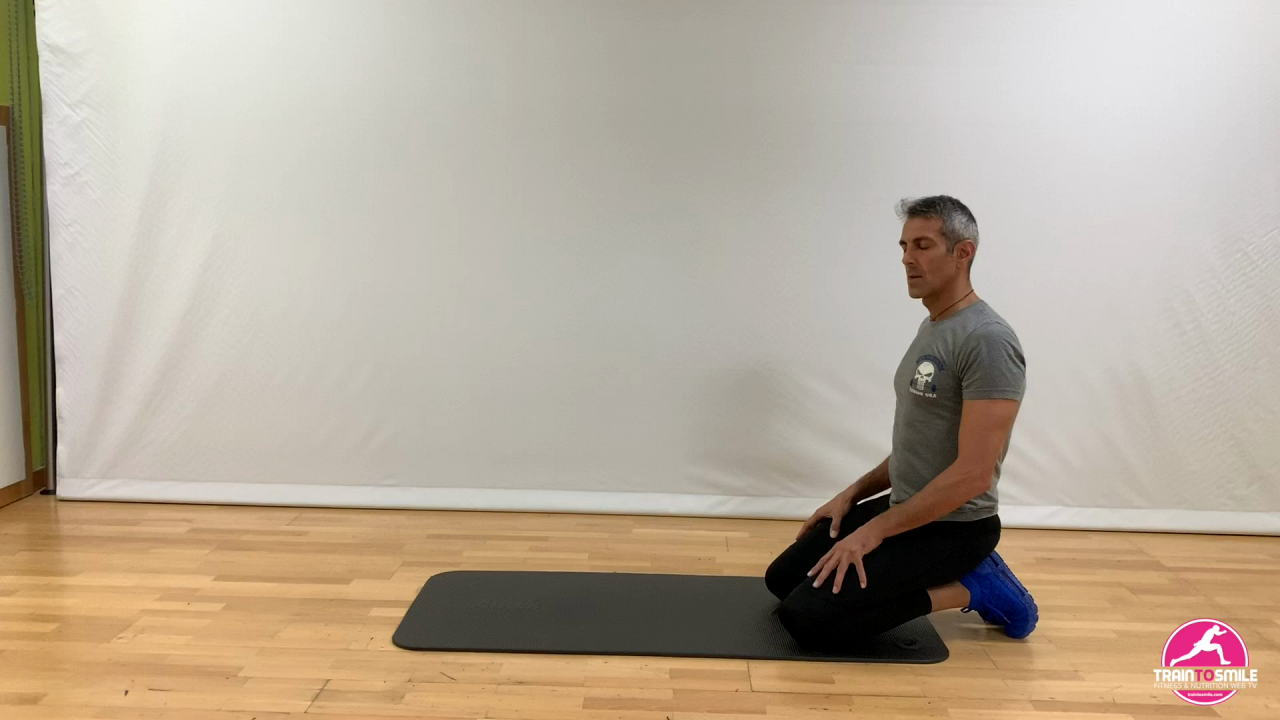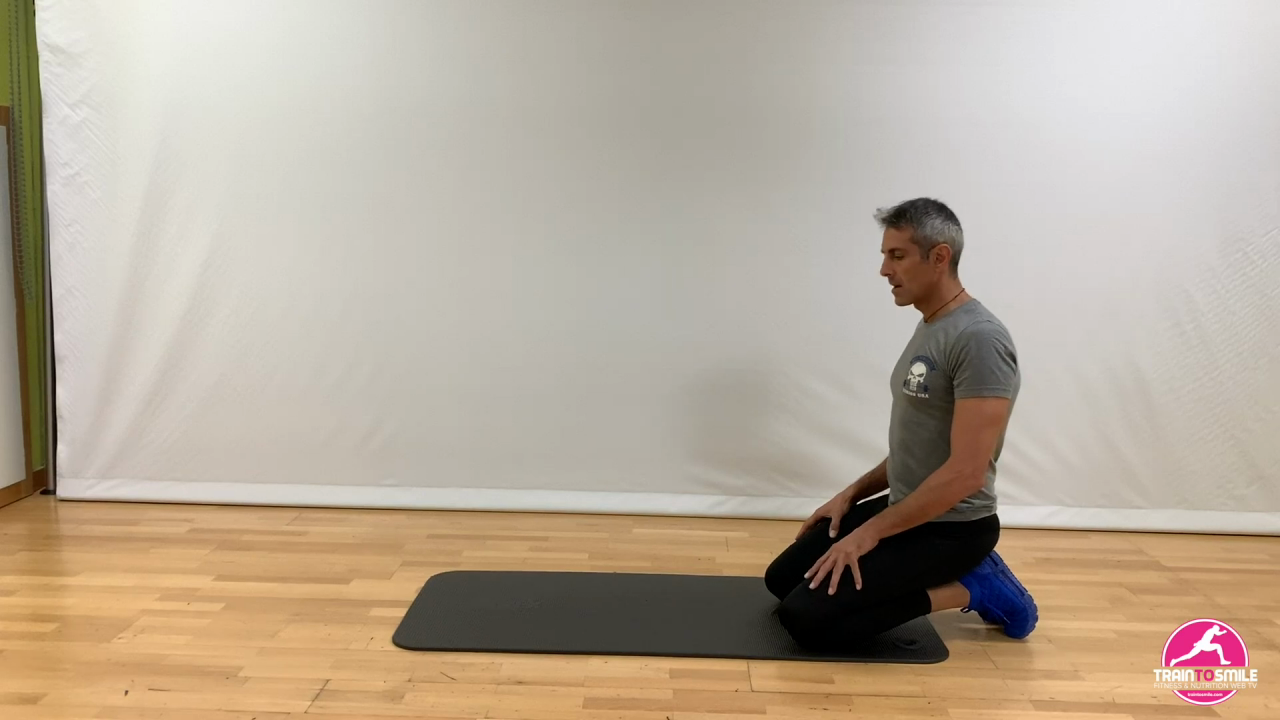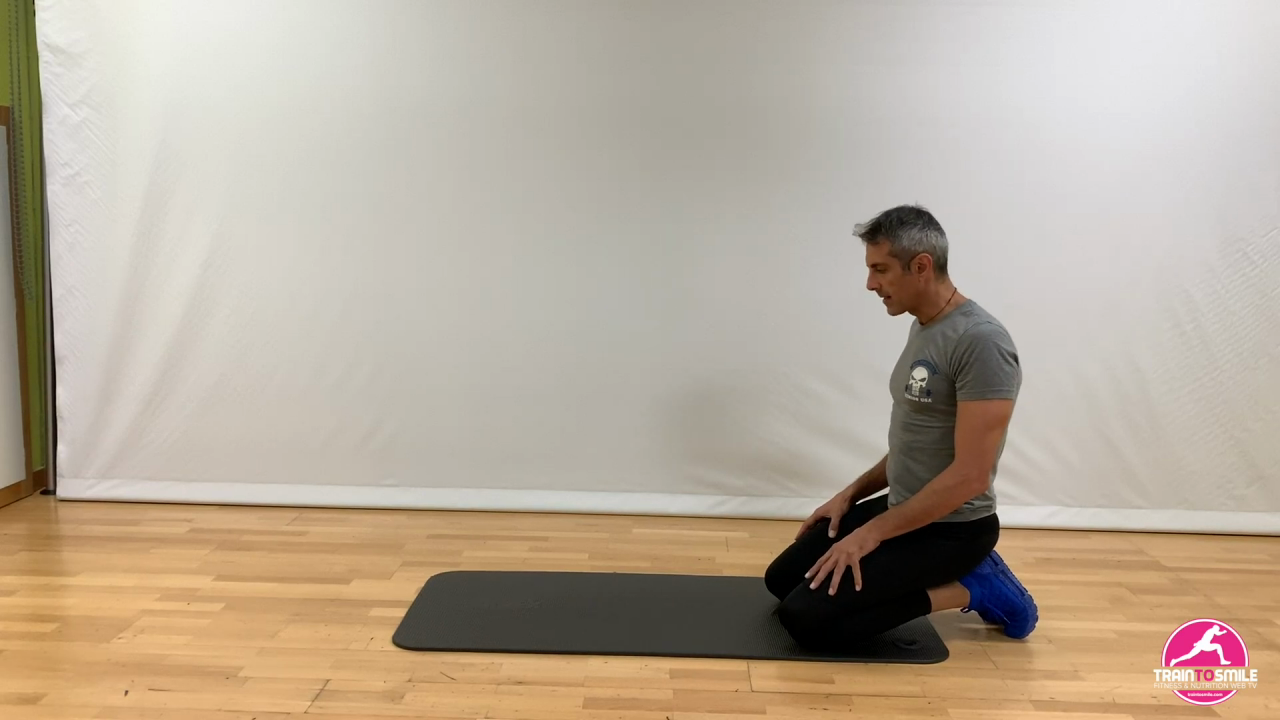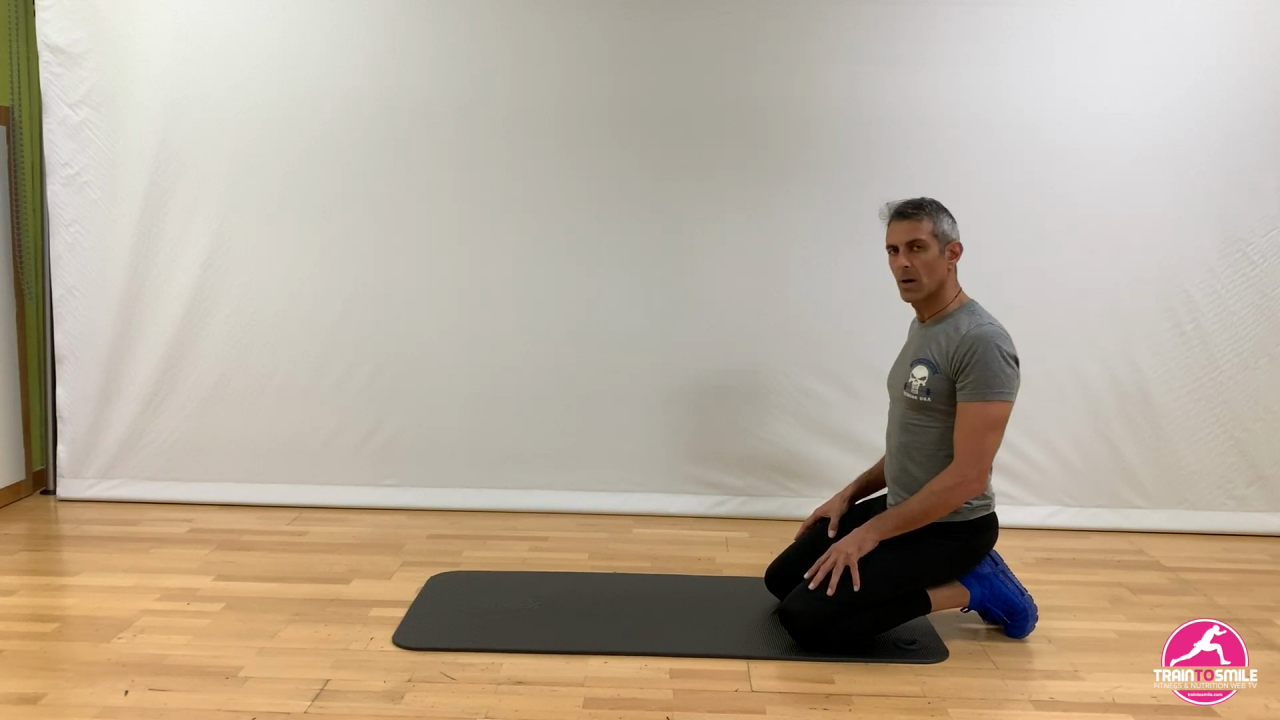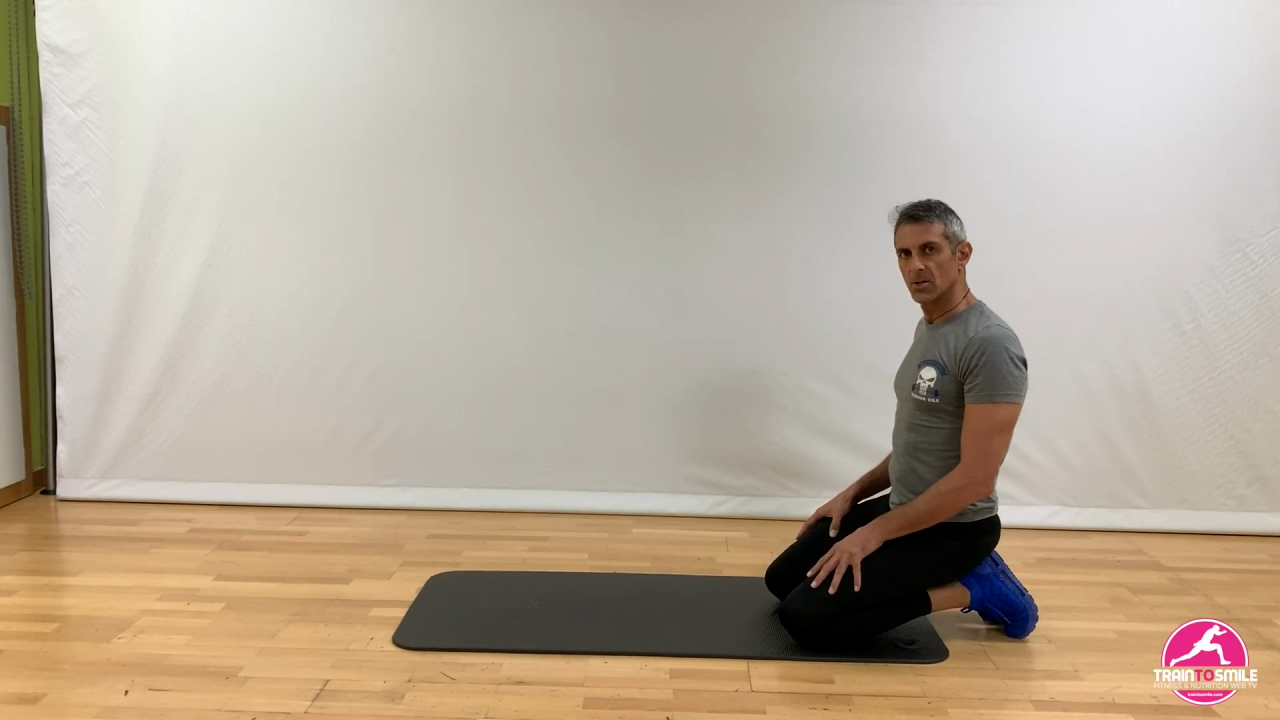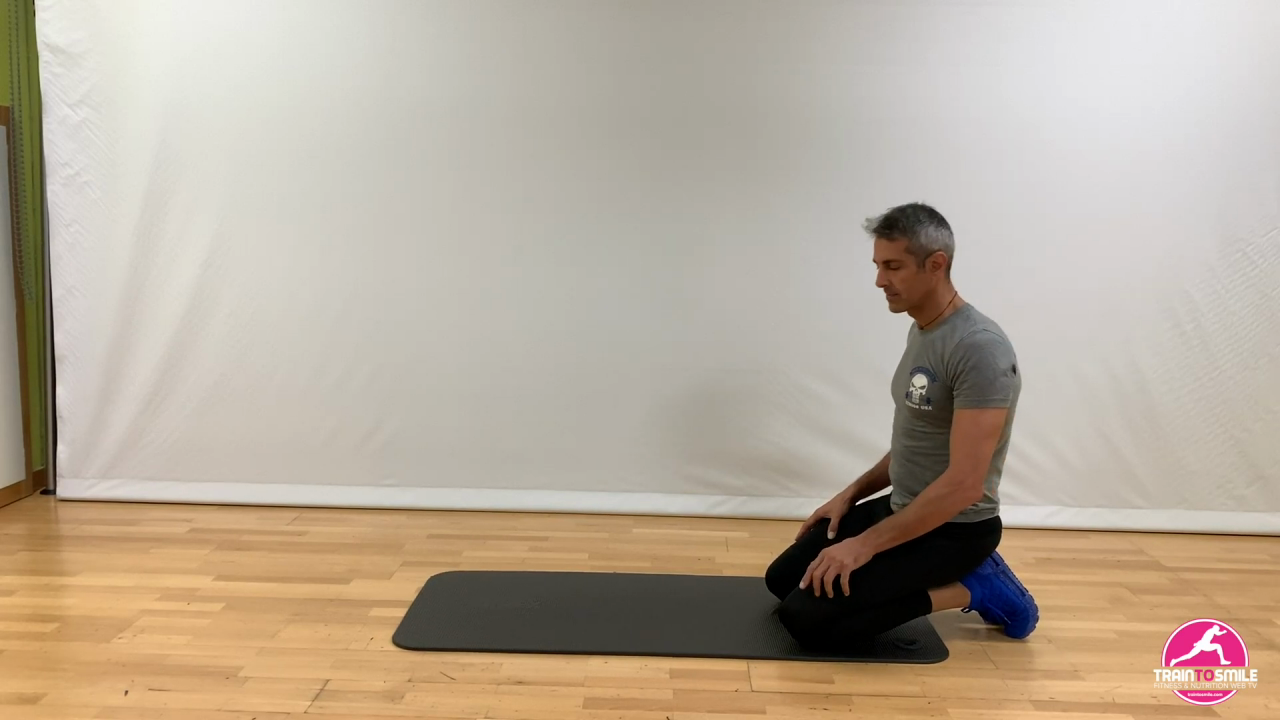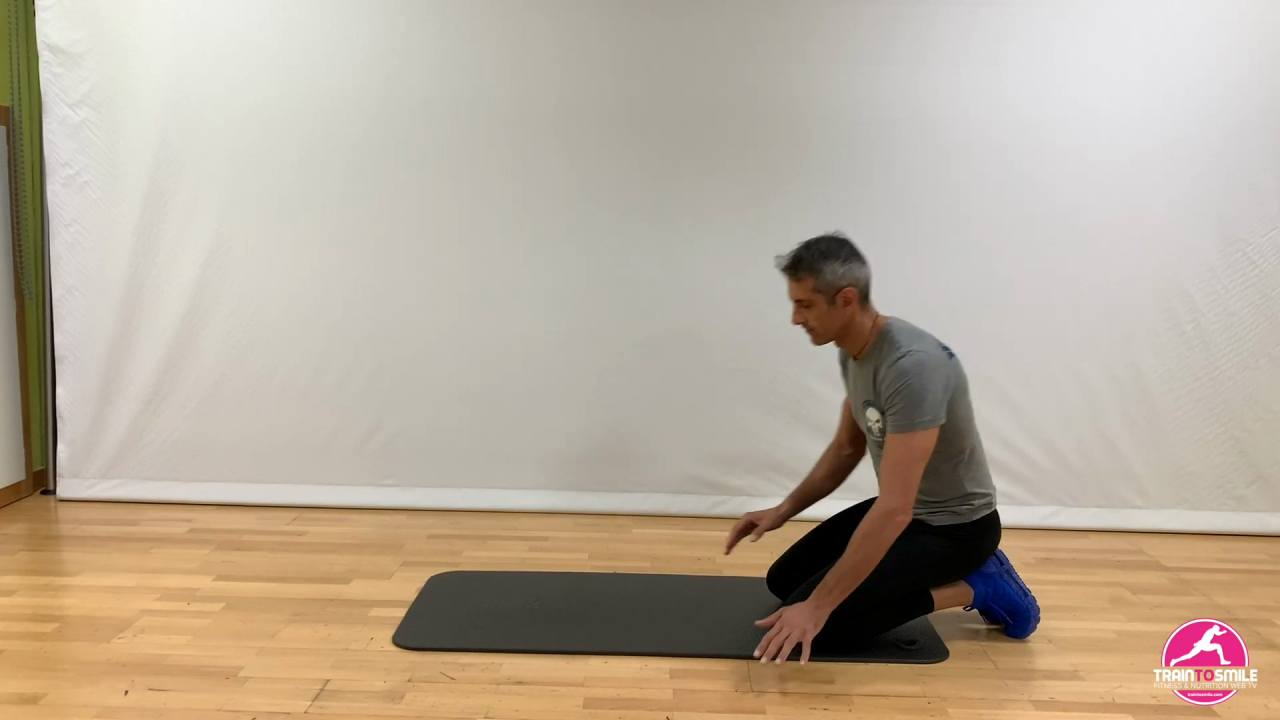
dt=0.3s
person 1, frame 1
left shoulder: (987, 341)
right shoulder: (932, 328)
left elbow: (973, 473)
left wrist: (875, 531)
right wrist: (852, 494)
left hip: (951, 528)
right hip: (908, 507)
left knee: (806, 618)
right knee: (784, 579)
left ankle: (970, 589)
right ankle: (960, 577)
person 1, frame 2
left shoulder: (979, 340)
right shoulder: (931, 329)
left elbow: (965, 472)
left wrist: (870, 533)
right wrist: (852, 494)
left hip: (949, 528)
right hip: (906, 507)
left knee: (804, 616)
right knee: (782, 578)
left ankle: (969, 588)
right ankle: (955, 576)
person 1, frame 3
left shoulder: (979, 342)
right shoulder: (923, 329)
left elbow: (970, 475)
left wrist: (872, 533)
right wrist: (851, 493)
left hip: (949, 528)
right hip: (903, 506)
left knee: (805, 617)
right knee: (783, 579)
left ankle: (969, 588)
right ankle: (957, 576)
person 1, frame 4
left shoulder: (981, 343)
right shoulder: (922, 327)
left elbow: (968, 475)
left wrist: (871, 534)
right wrist: (850, 494)
left hip: (948, 528)
right hip: (902, 506)
left knee: (804, 617)
right knee: (783, 579)
left ankle: (969, 588)
right ankle: (956, 576)
person 1, frame 5
left shoulder: (989, 345)
right shoulder: (928, 328)
left elbow: (975, 477)
left wrist: (874, 534)
right wrist: (852, 494)
left hip: (951, 529)
right hip: (904, 507)
left knee: (805, 617)
right knee: (783, 579)
left ankle: (970, 590)
right ankle: (954, 579)
person 1, frame 6
left shoulder: (978, 349)
right shoulder: (921, 332)
left elbow: (963, 484)
left wrist: (866, 545)
right wrist: (850, 494)
left hip: (952, 529)
right hip: (903, 508)
left knee: (805, 616)
right knee: (783, 579)
left ankle: (969, 589)
right ankle: (954, 579)
person 1, frame 7
left shoulder: (912, 366)
right shoulder: (851, 351)
left elbow: (896, 507)
right elbow: (847, 446)
left wrist: (817, 609)
right wrist: (783, 510)
left hip: (952, 530)
right hip: (910, 512)
right knee: (785, 580)
left ankle: (969, 590)
right ankle: (952, 568)
